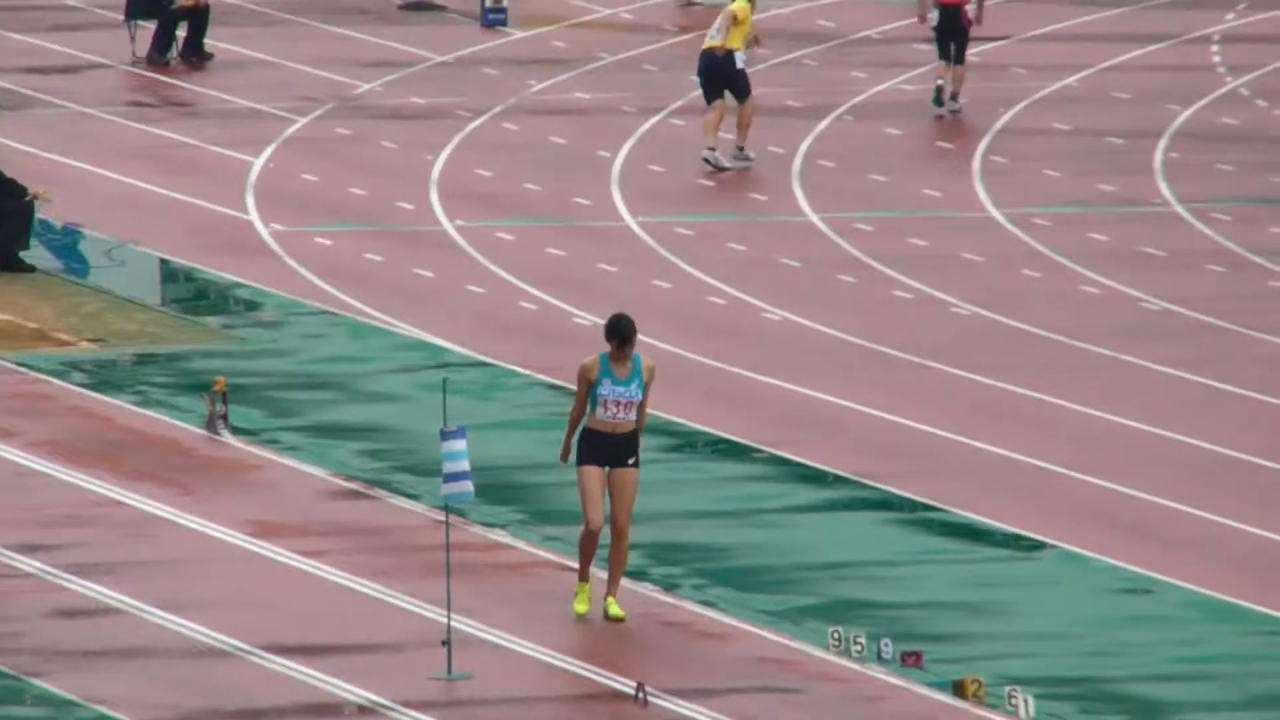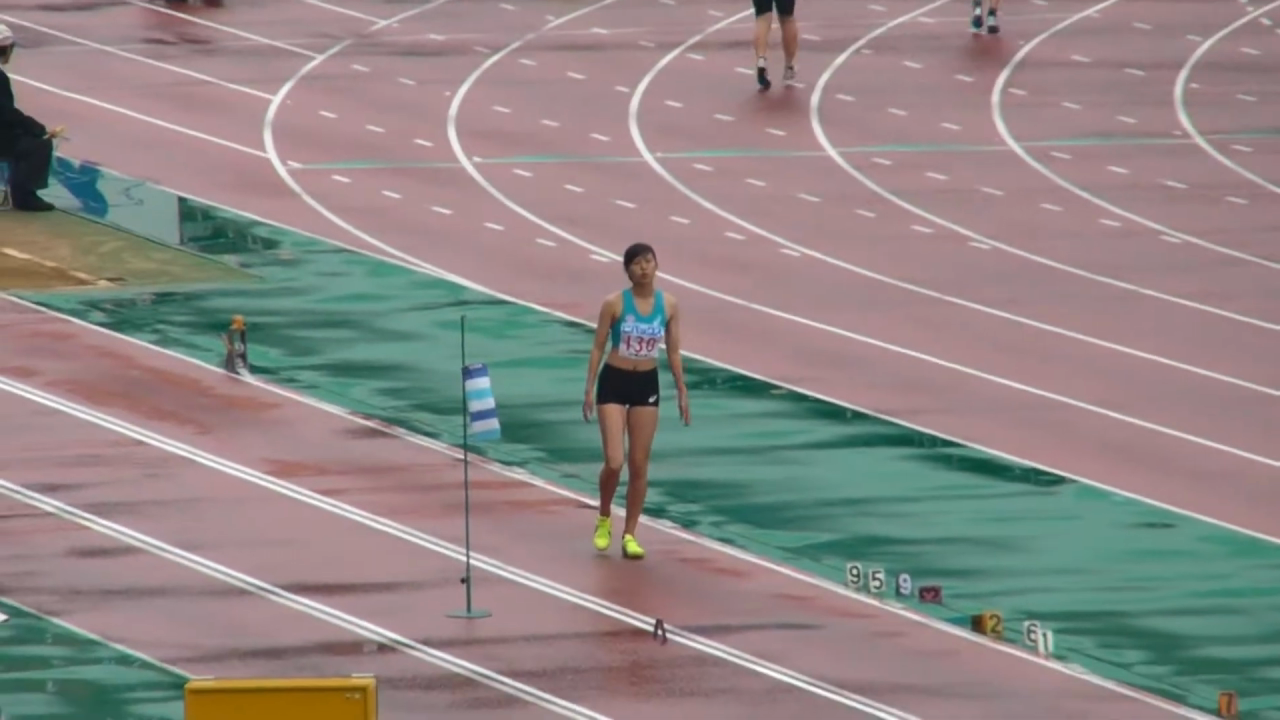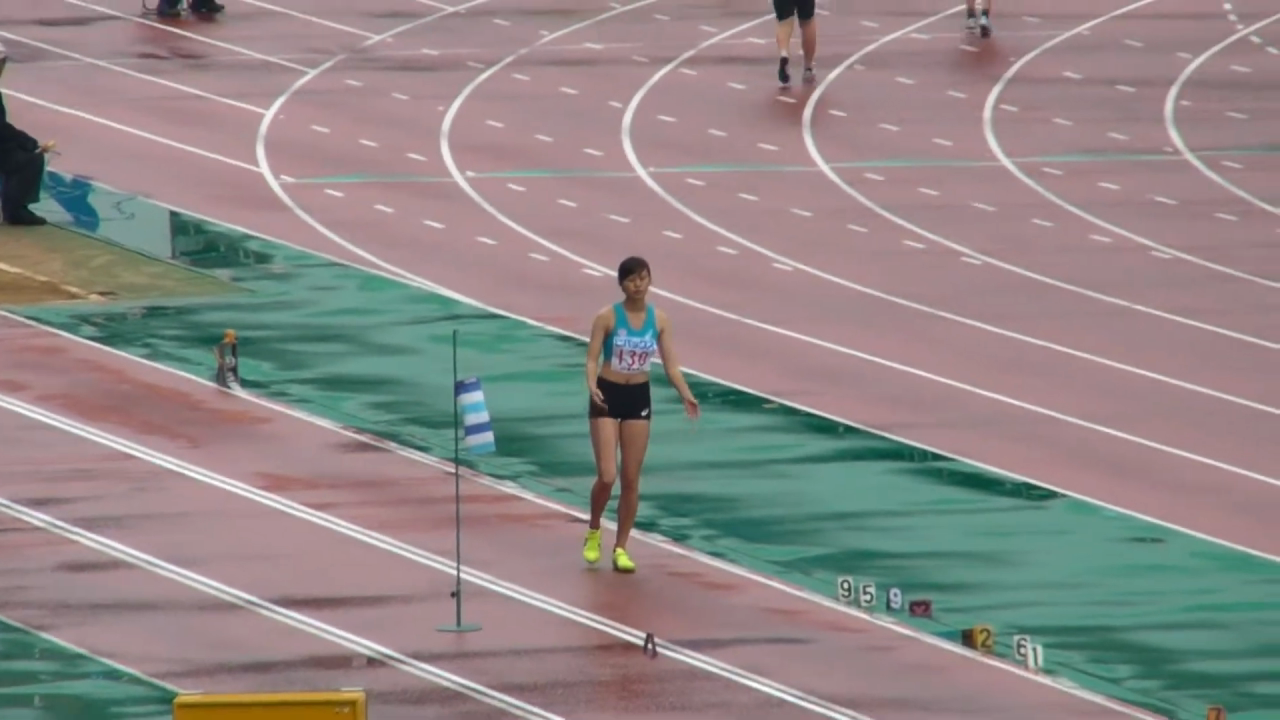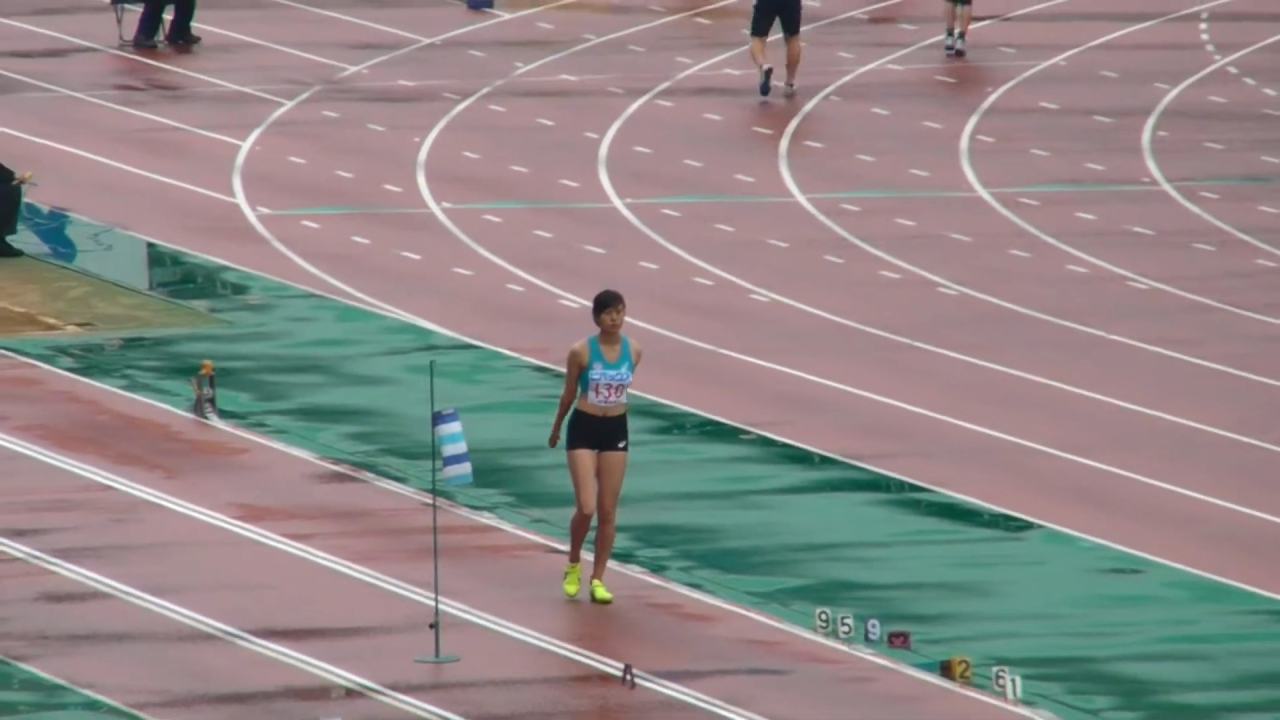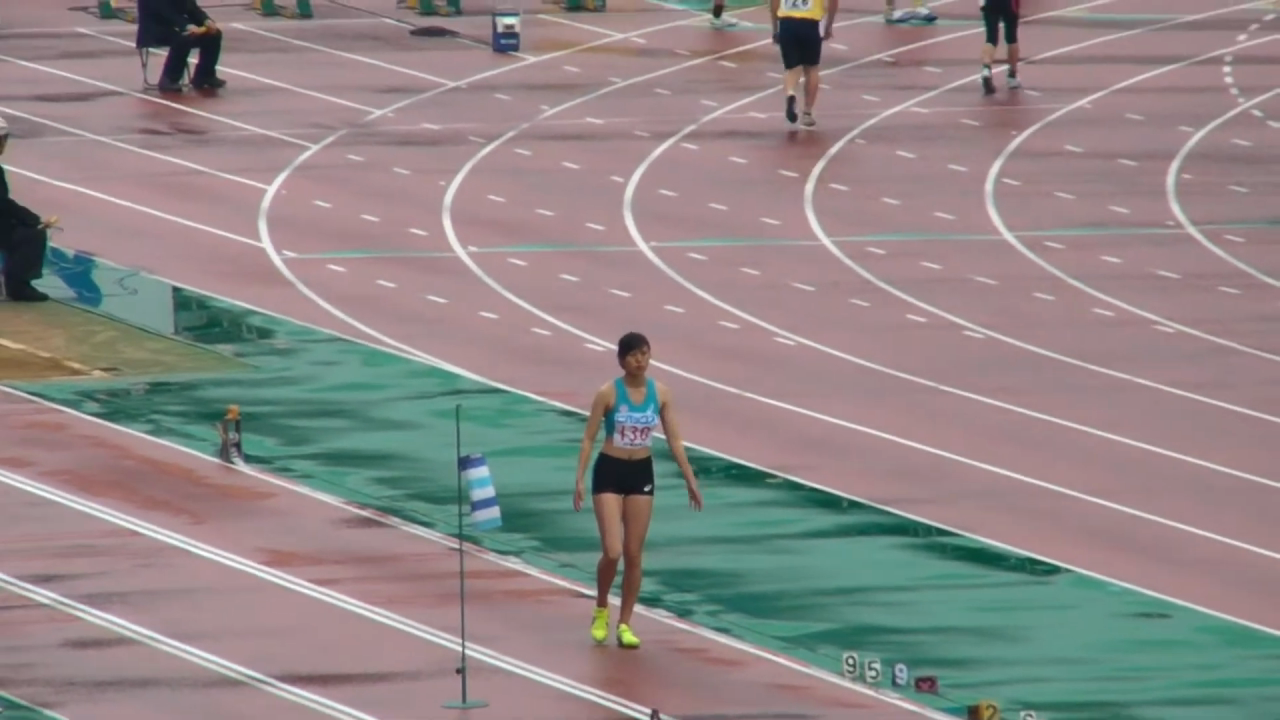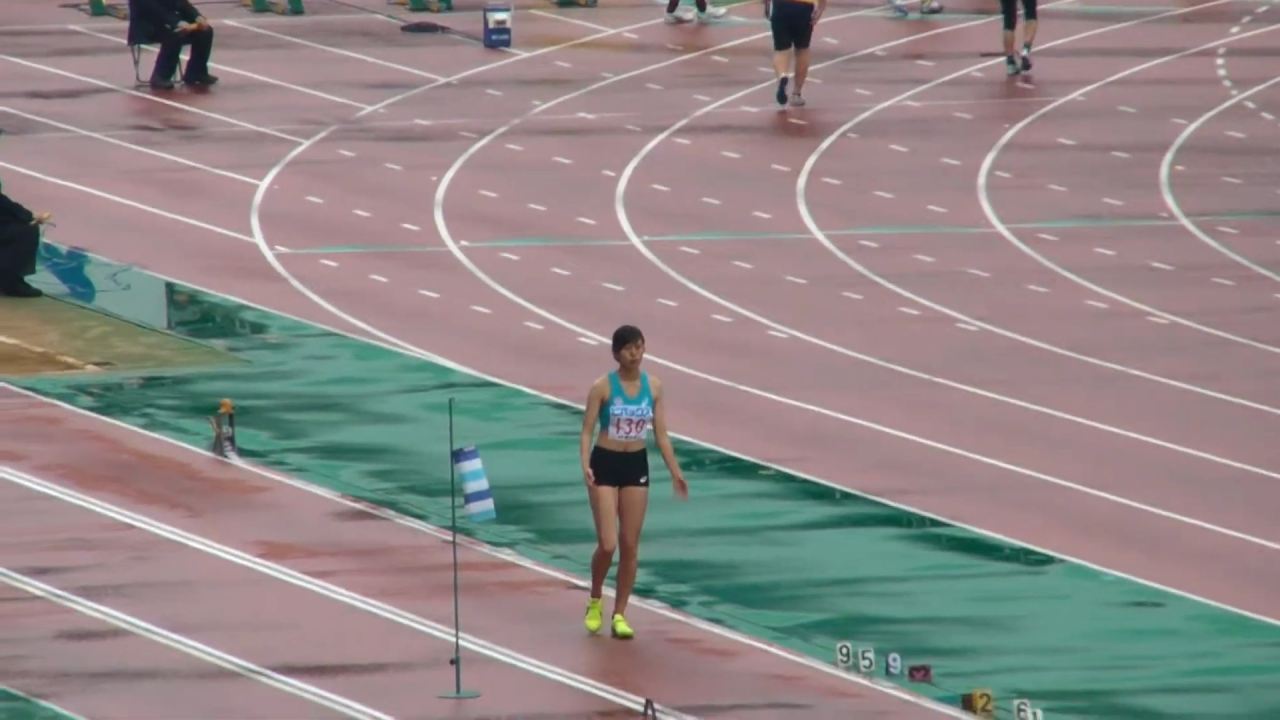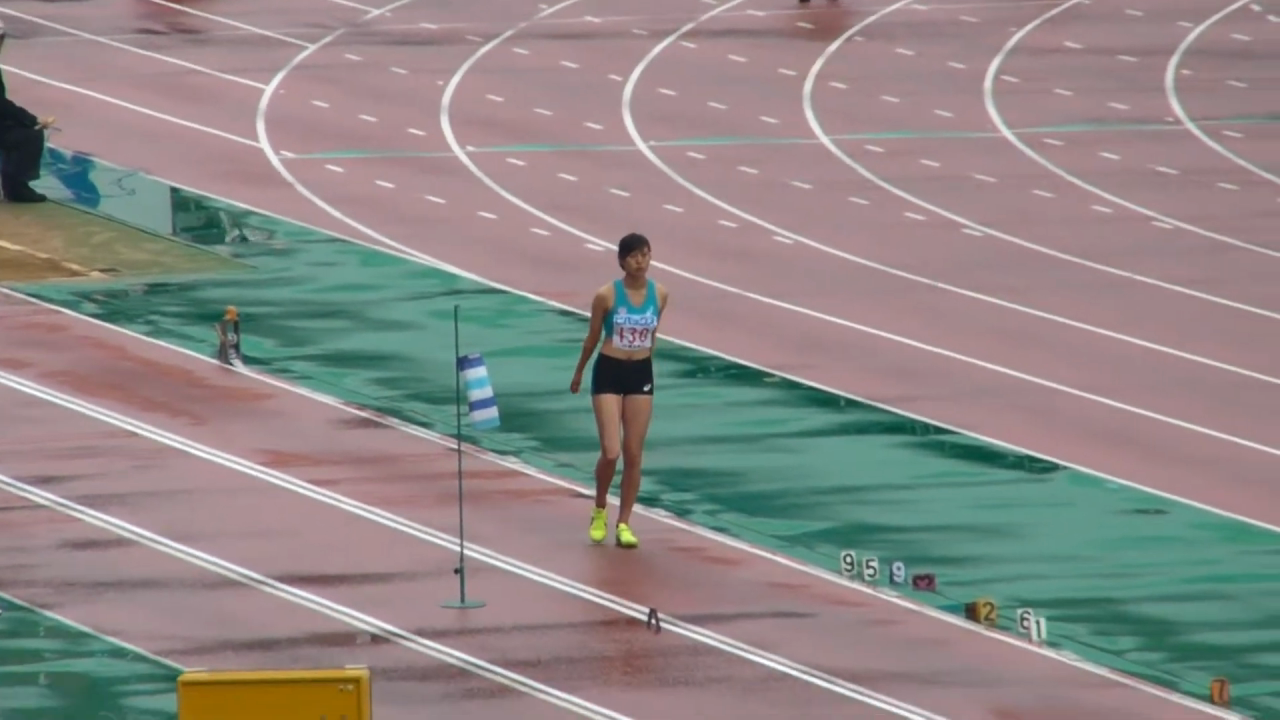
dt=0.7s
person 1, frame 1
left shoulder: (646, 367)
right shoulder: (590, 367)
right elbow: (578, 409)
left wrist: (637, 443)
right wrist: (567, 442)
left hip: (626, 446)
right hip: (592, 444)
left knee: (621, 526)
right knee: (594, 524)
left ankle: (611, 597)
right ankle: (583, 584)
person 1, frame 2
left shoulder: (668, 304)
right shoulder: (613, 304)
left elbow: (673, 352)
right elbow: (598, 348)
left wrist: (682, 393)
right wrist: (589, 390)
left hip: (647, 384)
right hip: (614, 382)
left knee: (639, 465)
right knee: (614, 462)
left ankle: (629, 534)
right ankle: (604, 518)
person 1, frame 3
left shoulder: (659, 319)
right shoulder: (606, 316)
left elbow: (670, 363)
right elbow: (592, 359)
left wrist: (687, 395)
right wrist: (592, 388)
left hip: (639, 396)
right hip: (608, 395)
left knee: (631, 478)
right knee: (607, 476)
left ankle: (620, 548)
right ankle: (593, 531)
person 1, frame 4
left shoulder: (634, 350)
right shoulder: (581, 351)
right elbow: (568, 394)
right wrist: (555, 430)
left hip: (616, 429)
right hip: (583, 428)
left knee: (608, 510)
right knee: (586, 507)
left ankle: (597, 579)
right ankle: (573, 566)
person 1, frame 5
left shoulder: (661, 393)
right shoulder: (608, 393)
left elbow: (673, 439)
right elbow: (589, 437)
left wrist: (690, 479)
right wrist: (580, 478)
left hip: (642, 472)
right hip: (610, 471)
left knee: (634, 554)
right knee: (612, 552)
left ankle: (624, 623)
right ankle: (600, 612)
person 1, frame 6
left shoulder: (654, 386)
right shoulder: (602, 386)
left elbow: (660, 432)
right elbow: (587, 430)
left wrist: (674, 470)
right wrist: (586, 463)
left hip: (637, 465)
right hip: (605, 464)
left knee: (630, 545)
right knee: (607, 544)
left ankle: (619, 614)
right ankle: (595, 601)
person 1, frame 7
left shoulder: (660, 294)
right shoulder: (606, 295)
right elbow: (592, 338)
right wrist: (578, 373)
left hip: (641, 373)
right hip: (609, 372)
left knee: (634, 453)
right knee: (611, 452)
left ankle: (624, 523)
right ankle: (599, 510)
